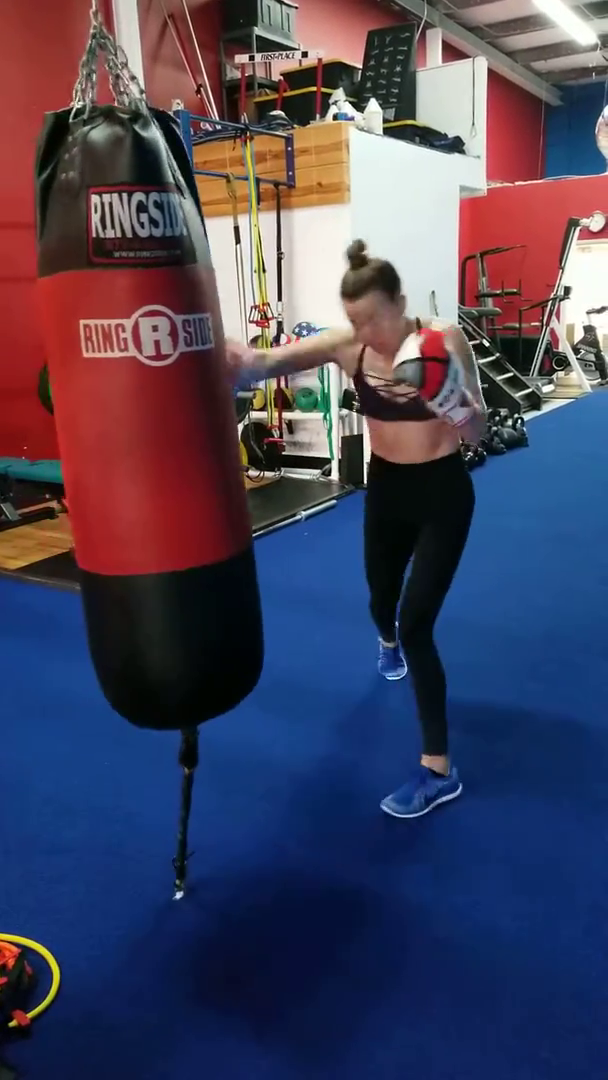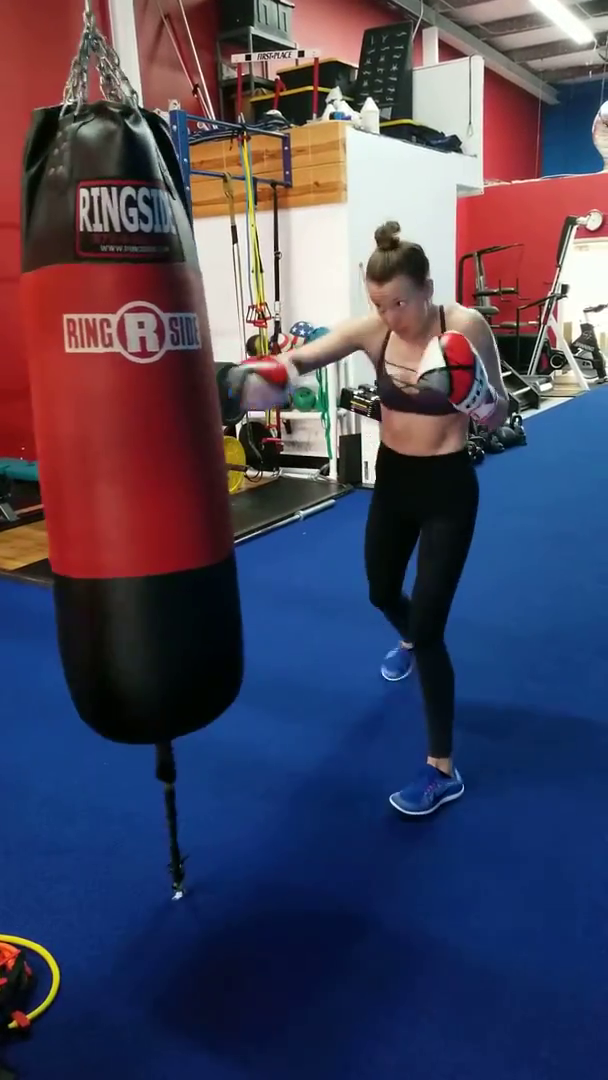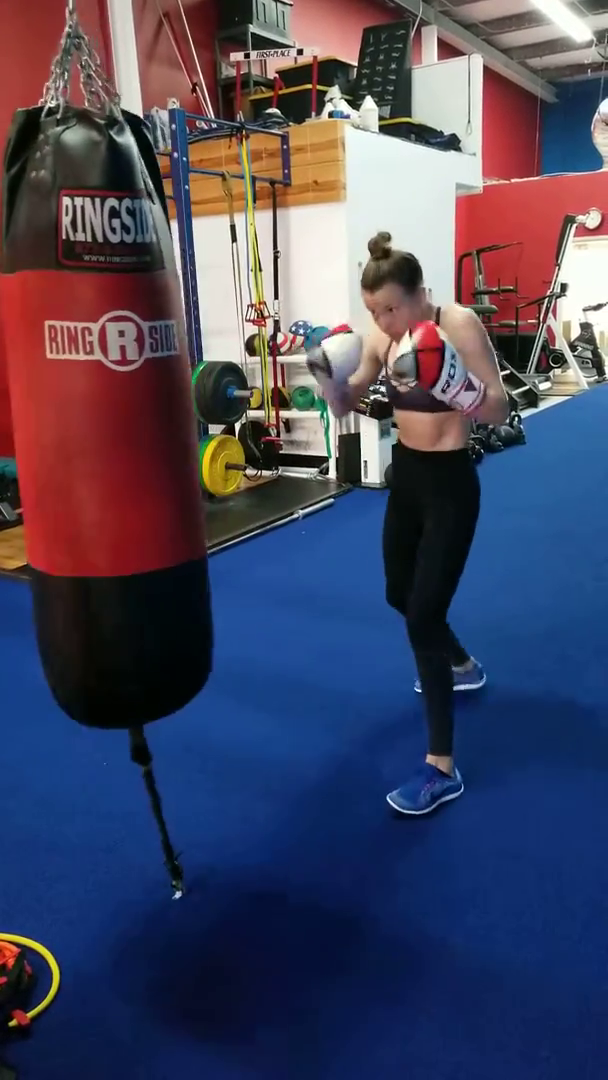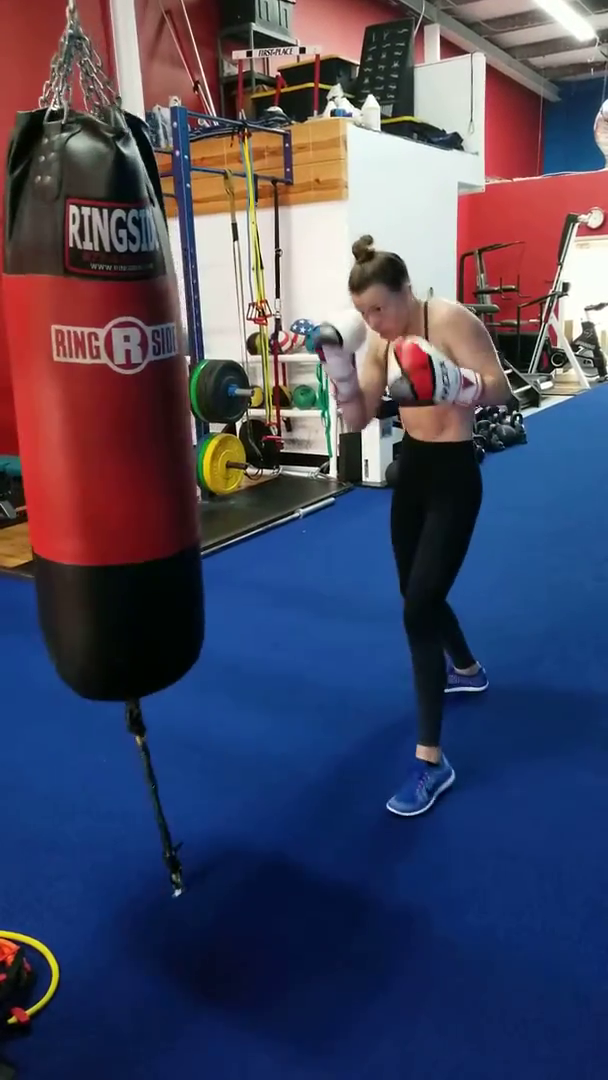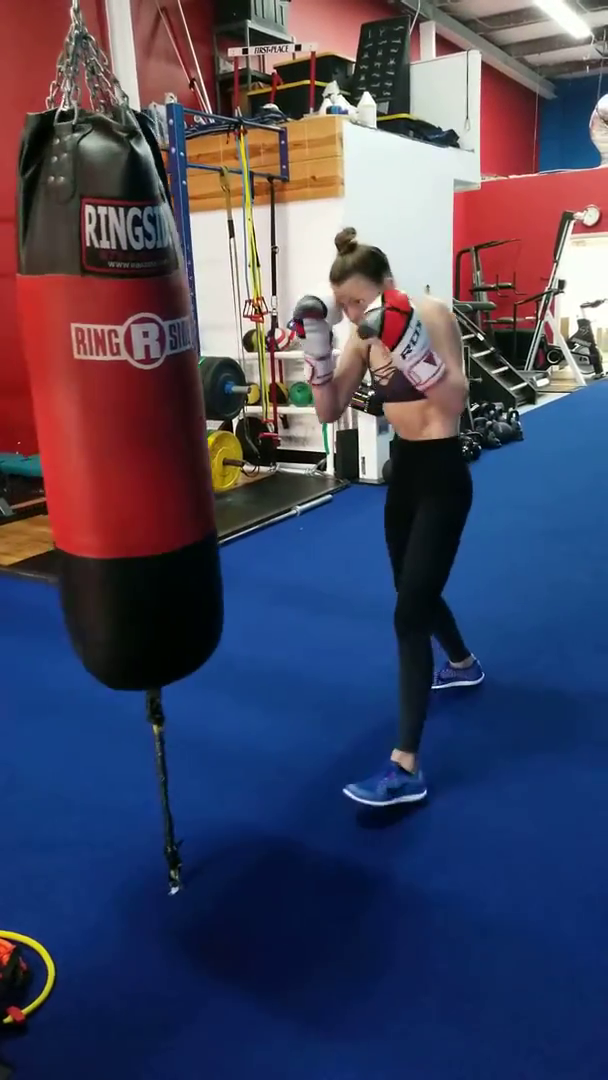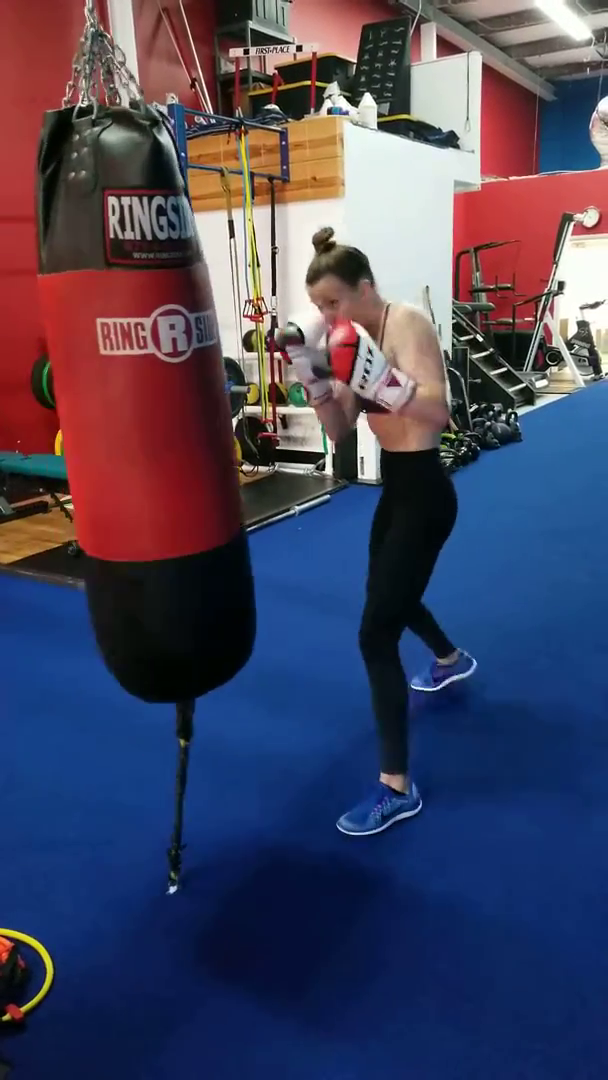
dt=0.2s
person 1, frame 1
left shoulder: (444, 338)
right shoulder: (350, 343)
left elbow: (476, 431)
right elbow: (275, 359)
right wrist: (233, 359)
left hip: (442, 493)
right hip: (387, 488)
left knee: (416, 625)
right knee: (382, 601)
left ankle: (438, 770)
right ankle: (392, 641)
person 1, frame 2
left shoulder: (467, 325)
right shoulder: (373, 331)
left elbow: (496, 422)
right elbow: (305, 356)
left hip: (448, 488)
right hip: (392, 480)
left knee: (427, 624)
right knee: (381, 592)
left ankle: (442, 769)
right ankle: (410, 642)
person 1, frame 3
left shoulder: (460, 325)
right shoulder: (382, 338)
left elbow: (495, 412)
right elbow: (346, 401)
left wrist: (446, 380)
right wrist: (335, 386)
left hip: (450, 483)
right hip: (406, 474)
left knee: (424, 621)
right knee: (401, 593)
left ankle: (442, 768)
right ankle: (461, 667)
person 1, frame 4
left shoulder: (450, 318)
right shoulder: (379, 342)
left elbow: (499, 391)
right elbow: (357, 420)
left wrist: (443, 381)
right wrist: (338, 369)
left hip: (453, 475)
right hip: (411, 469)
left knee: (419, 609)
right knee: (418, 591)
left ankle: (431, 760)
right ankle: (467, 670)
person 1, frame 5
left shoulder: (430, 314)
right shoulder: (363, 337)
left elbow: (456, 402)
right elbow: (329, 412)
left wrist: (411, 347)
right wrist: (317, 347)
left hip: (441, 474)
right hip: (403, 469)
left knee: (409, 613)
right knee: (415, 588)
left ankle: (406, 767)
right ankle: (462, 665)
person 1, frame 6
left shoulder: (406, 321)
right shoulder: (354, 340)
left elbow: (436, 413)
right elbow: (337, 430)
left wrist: (372, 373)
right wrist: (312, 372)
left hip: (424, 490)
right hip: (397, 483)
left knee: (376, 634)
right knee: (388, 594)
left ankle: (396, 786)
right ankle: (451, 658)
